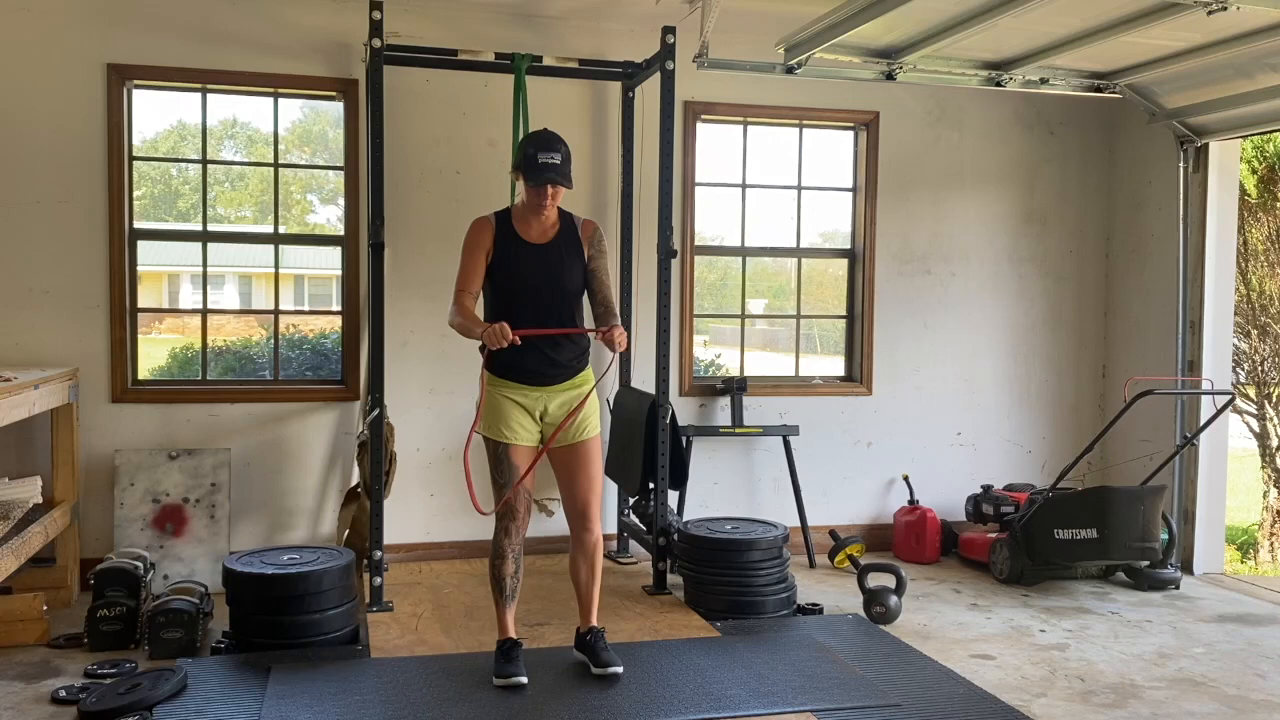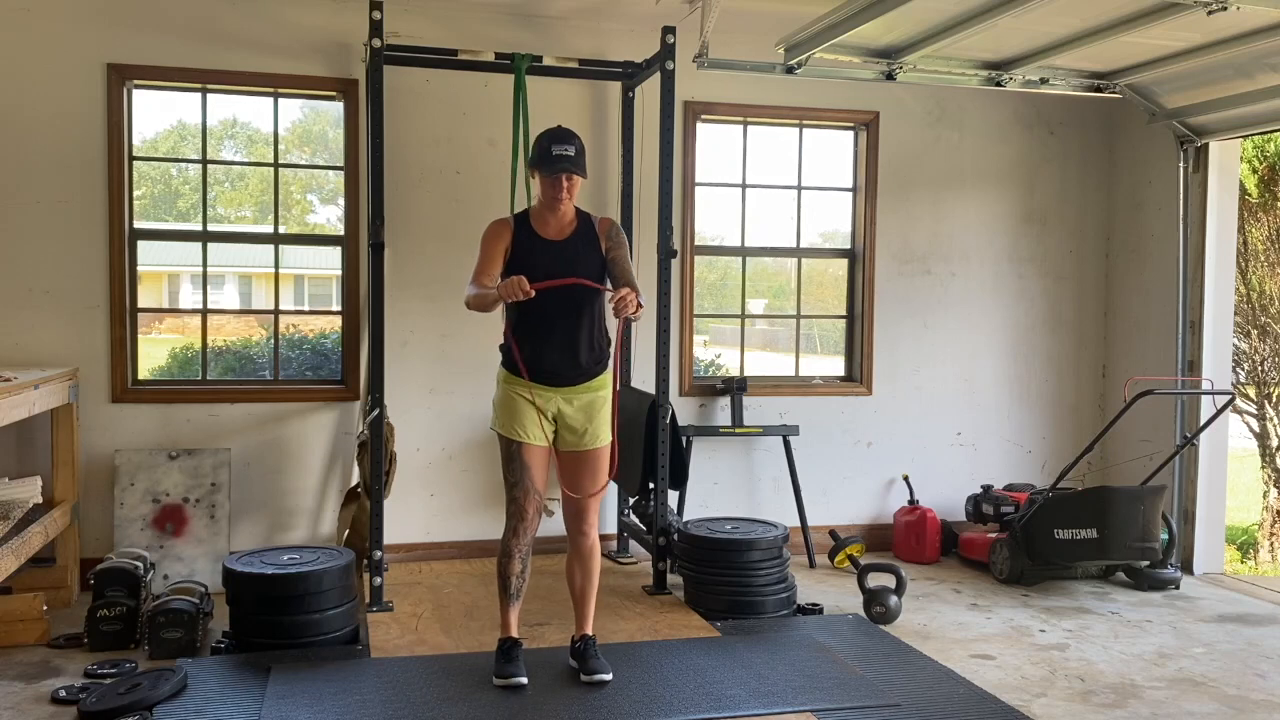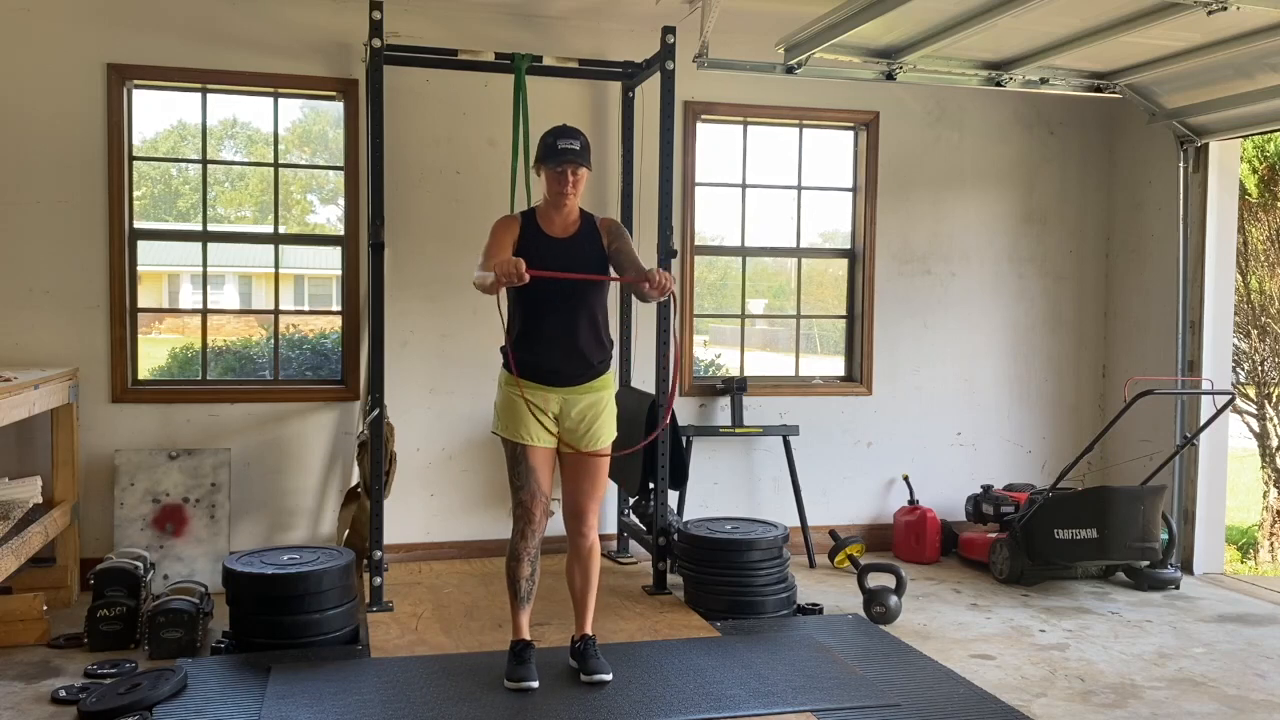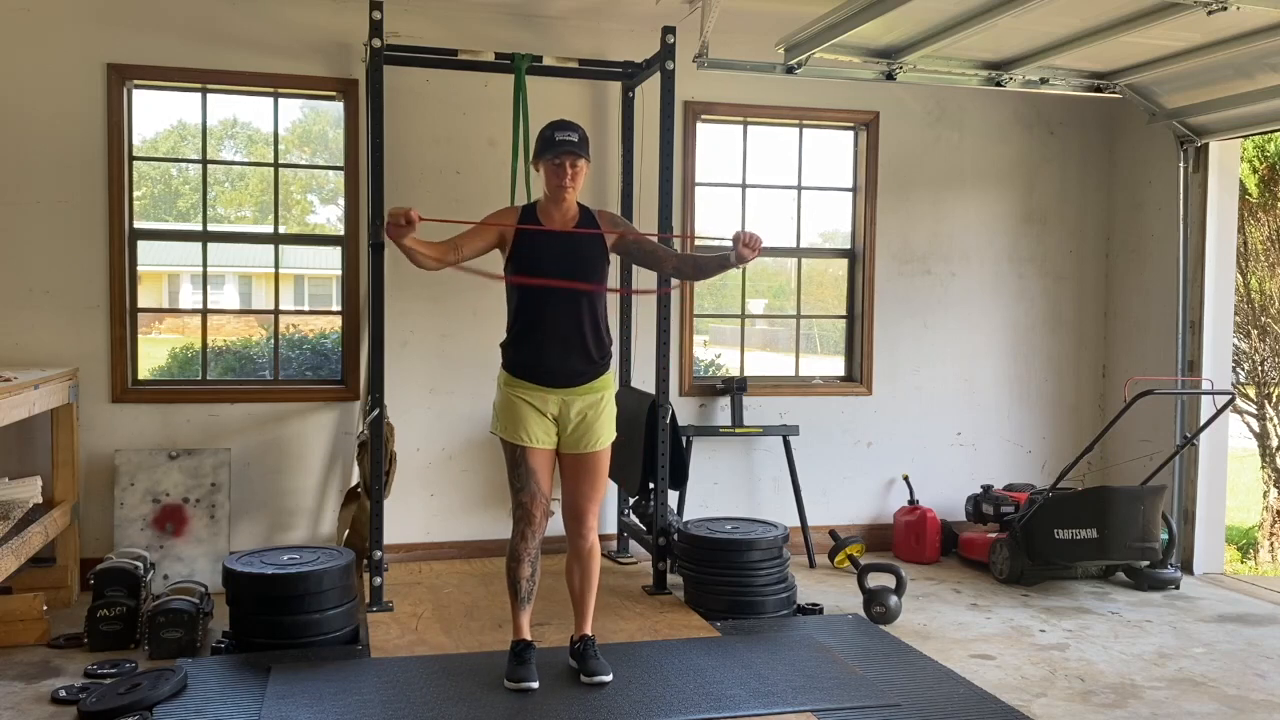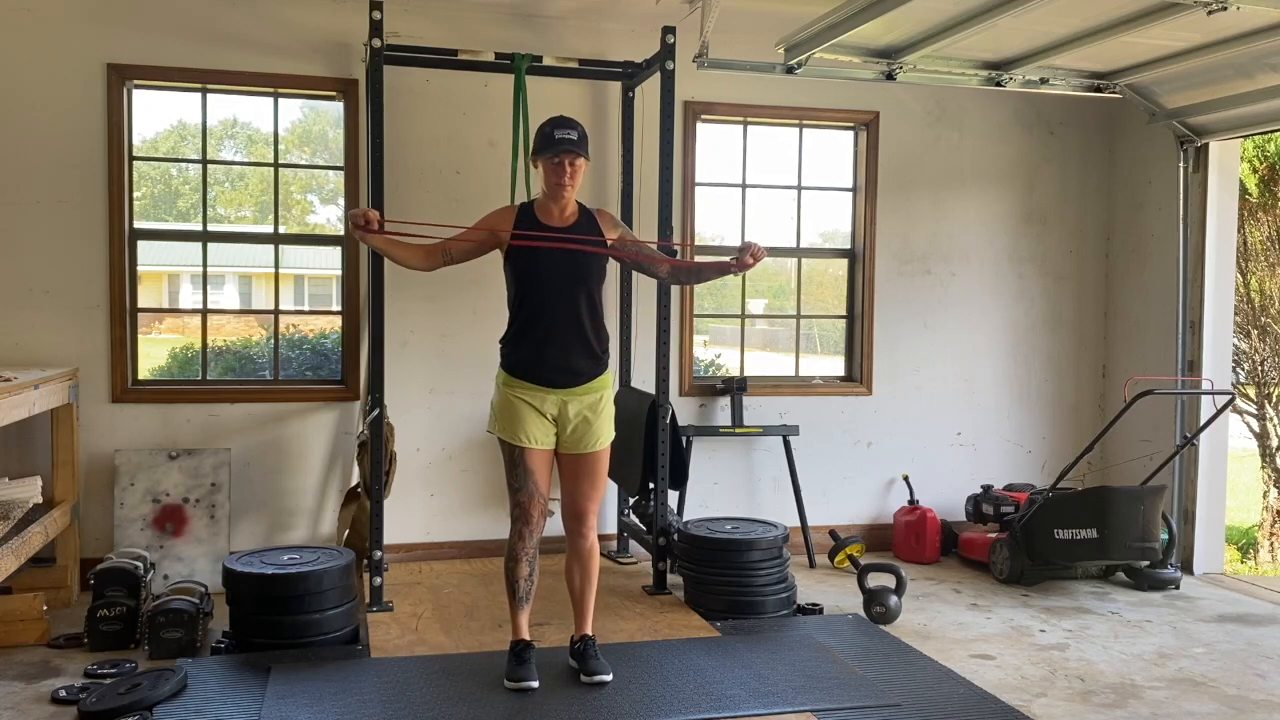
dt=0.4s
person 1, frame 1
left shoulder: (586, 233)
right shoulder: (486, 231)
left elbow: (603, 301)
right elbow: (458, 309)
left wrist: (613, 327)
right wrist: (481, 329)
left hip: (574, 390)
right hip: (508, 390)
left knee: (587, 519)
right knee: (512, 520)
left ankle: (590, 630)
right ankle: (508, 641)
person 1, frame 2
left shoulder: (605, 231)
right shoulder: (505, 231)
left elbow: (627, 287)
right elbow: (473, 294)
left wrist: (630, 301)
right wrist: (500, 291)
left hip: (589, 391)
right hip: (524, 389)
left knee: (585, 523)
right knee: (522, 518)
left ankle: (584, 638)
right ankle: (509, 641)
person 1, frame 3
left shoulder: (605, 231)
right shoulder: (513, 228)
left elbow: (640, 279)
right elbow: (483, 275)
left wrist: (656, 283)
right wrist: (498, 274)
left hip: (591, 392)
right hip: (527, 392)
left knee: (585, 524)
right knee: (530, 521)
left ankle: (584, 638)
right ankle: (521, 643)
person 1, frame 4
left shoulder: (605, 227)
right shoulder: (511, 223)
left elbow: (676, 264)
right elbow: (440, 256)
left wrist: (730, 258)
right wrist: (401, 236)
left hip: (591, 392)
right hip: (526, 392)
left knee: (584, 524)
right knee: (529, 521)
left ankle: (584, 639)
right ankle: (521, 643)
person 1, frame 5
left shoulder: (603, 226)
right shoulder: (508, 222)
left elbow: (667, 269)
right elbow: (433, 256)
left wrist: (730, 265)
right wrist: (371, 237)
left hip: (589, 392)
right hip: (524, 391)
left knee: (584, 524)
right knee: (526, 522)
left ankle: (584, 639)
right ankle: (520, 643)
